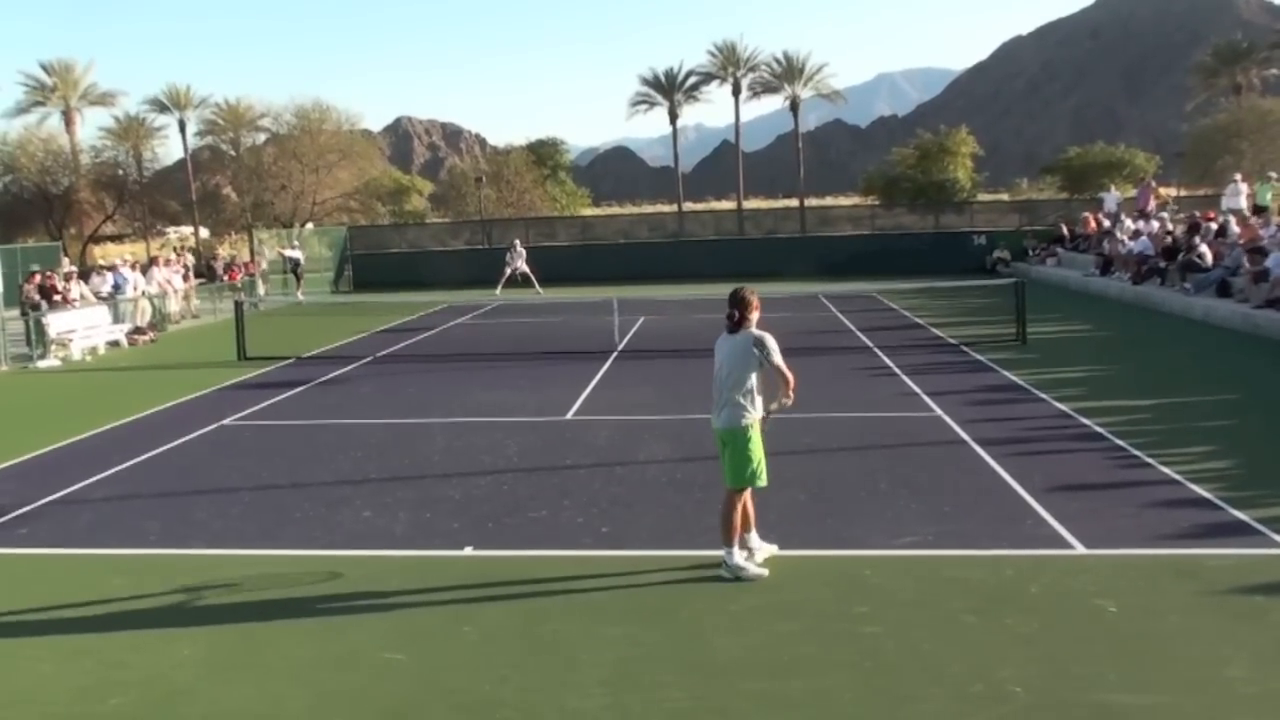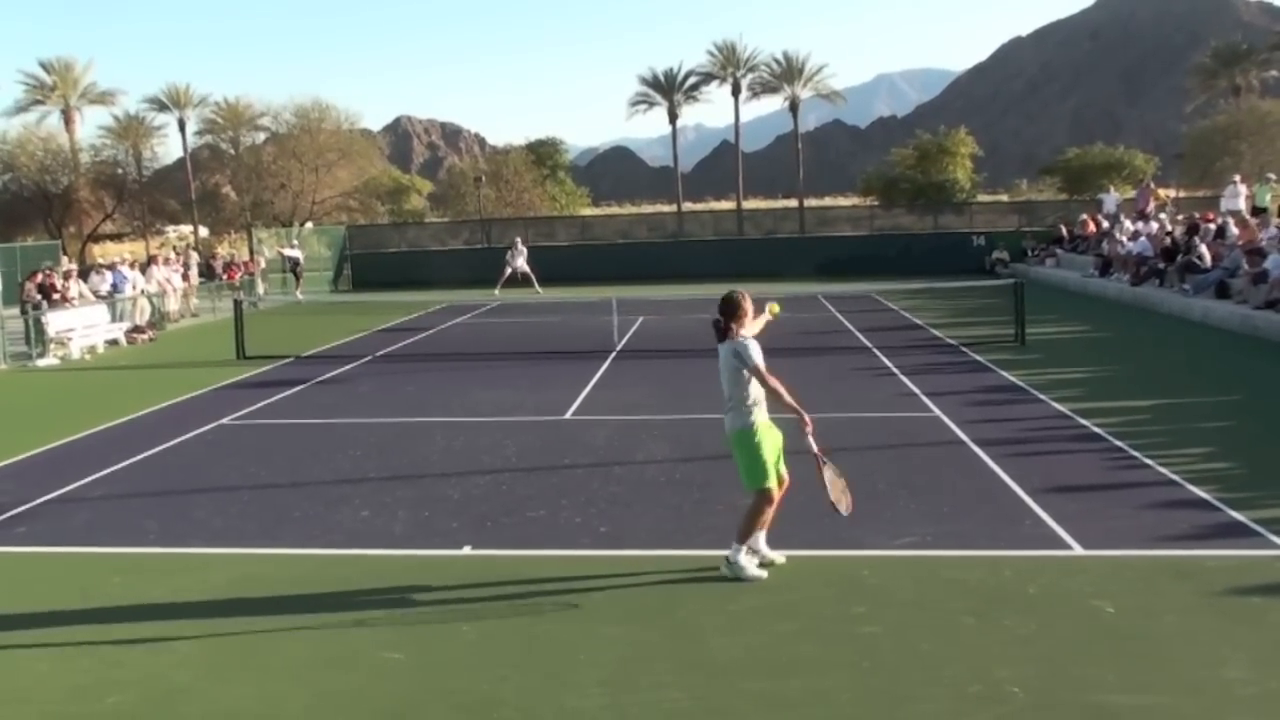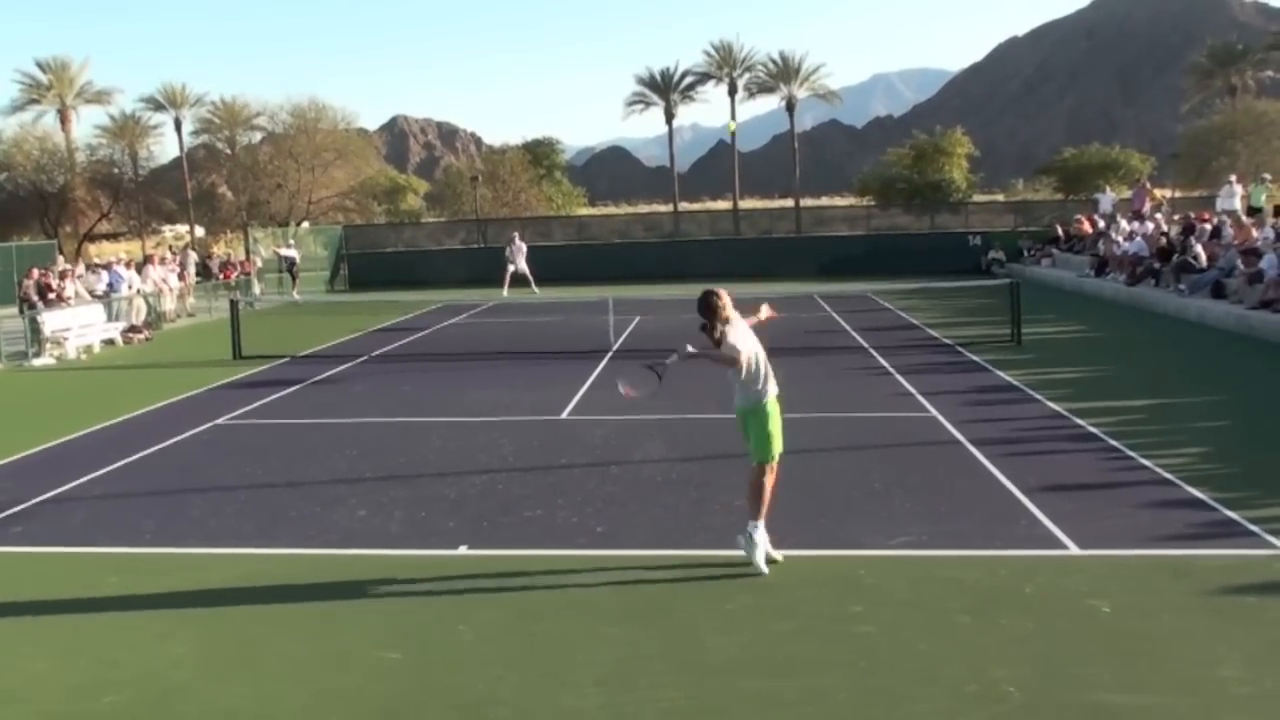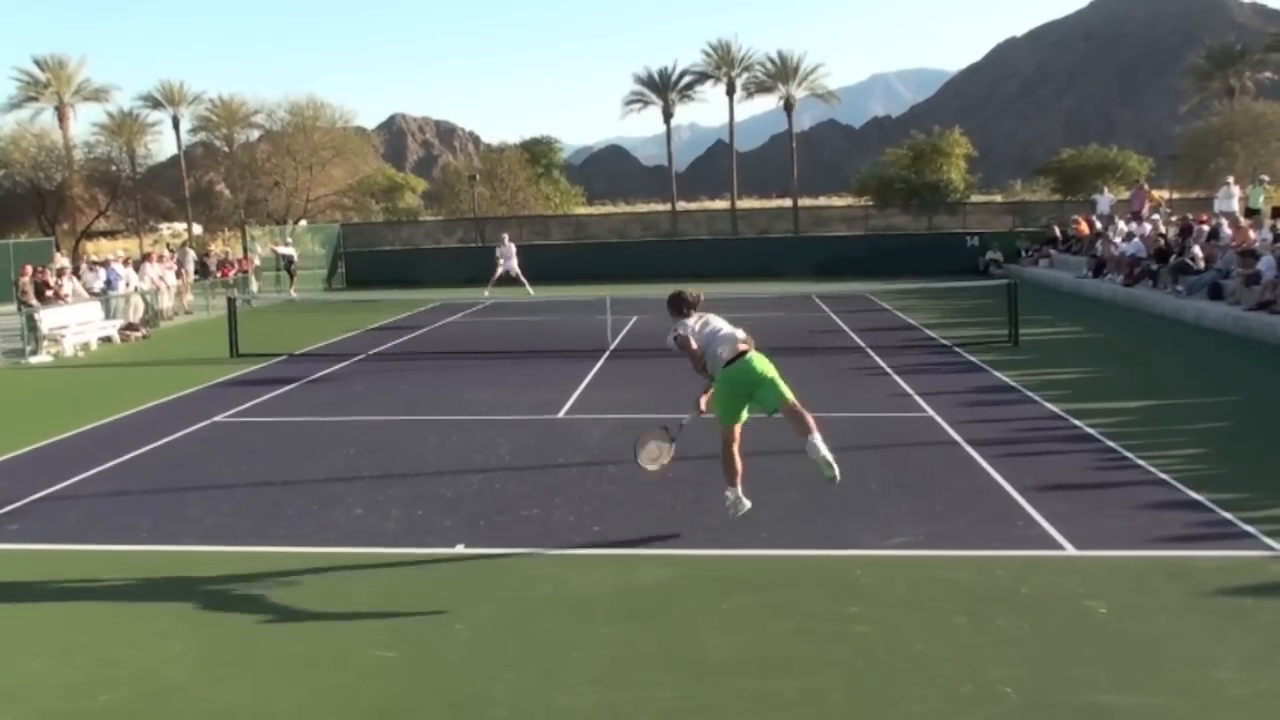
dt=0.4s
person 1, frame 1
left shoulder: (723, 340)
right shoulder: (760, 339)
right elbow: (787, 378)
right wrist: (786, 395)
left hip: (722, 422)
right hip: (742, 423)
left knee: (743, 487)
right knee: (736, 491)
left ankle: (752, 545)
right ankle: (731, 560)
person 1, frame 2
left shoulder: (730, 340)
right shoulder: (743, 346)
left elbow: (749, 328)
right elbow: (767, 381)
left wrist: (765, 317)
right wrist: (798, 411)
left hip: (758, 423)
right hip: (748, 427)
left knee: (780, 482)
right knee: (765, 494)
left ankle: (756, 547)
right ankle: (735, 558)
person 1, frame 3
left shoulder: (731, 323)
right shoulder: (726, 337)
right elbow: (737, 358)
left wrist: (757, 317)
left hip: (759, 402)
right hip: (759, 405)
left knee: (768, 469)
right knee: (765, 470)
left ankle: (757, 540)
right ankle: (756, 537)
person 1, frame 4
left shoulder: (676, 333)
right shoulder: (710, 319)
left elbow: (693, 352)
left wrist: (706, 378)
right wrist: (707, 392)
left hip: (728, 378)
right hip: (752, 363)
left knee: (729, 440)
right knee: (792, 408)
left ankle: (736, 496)
right ankle: (815, 443)
